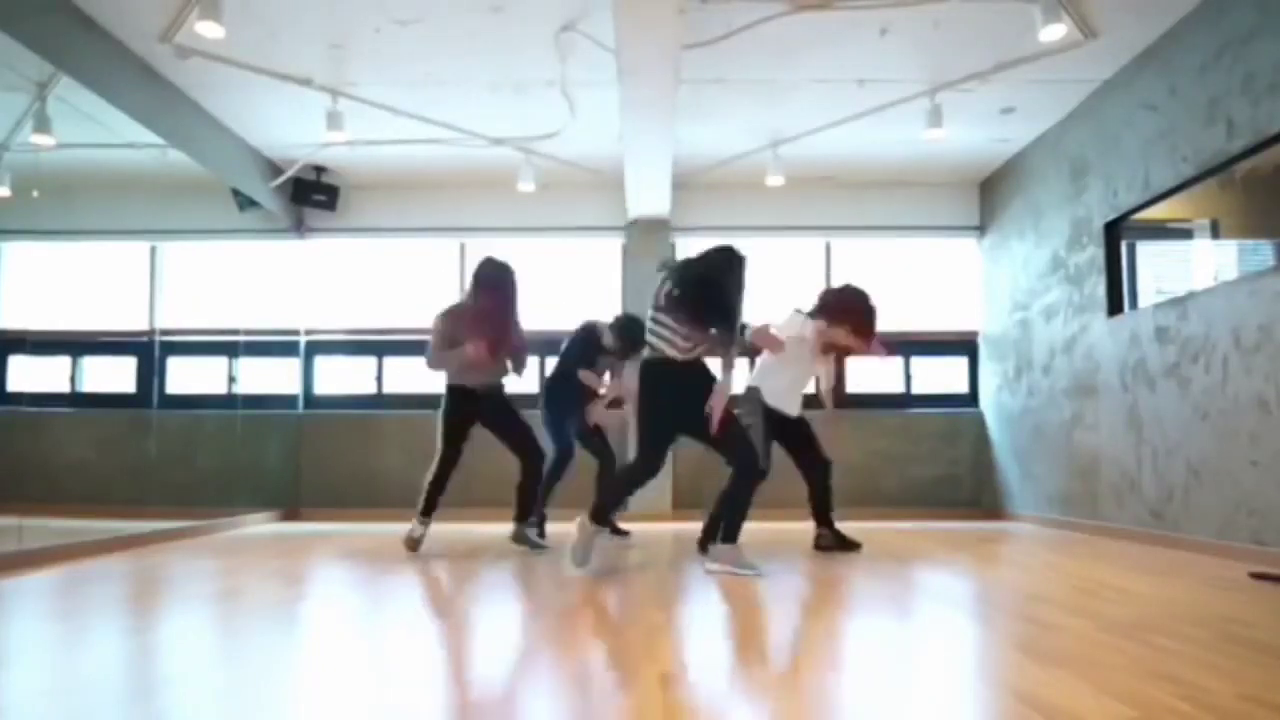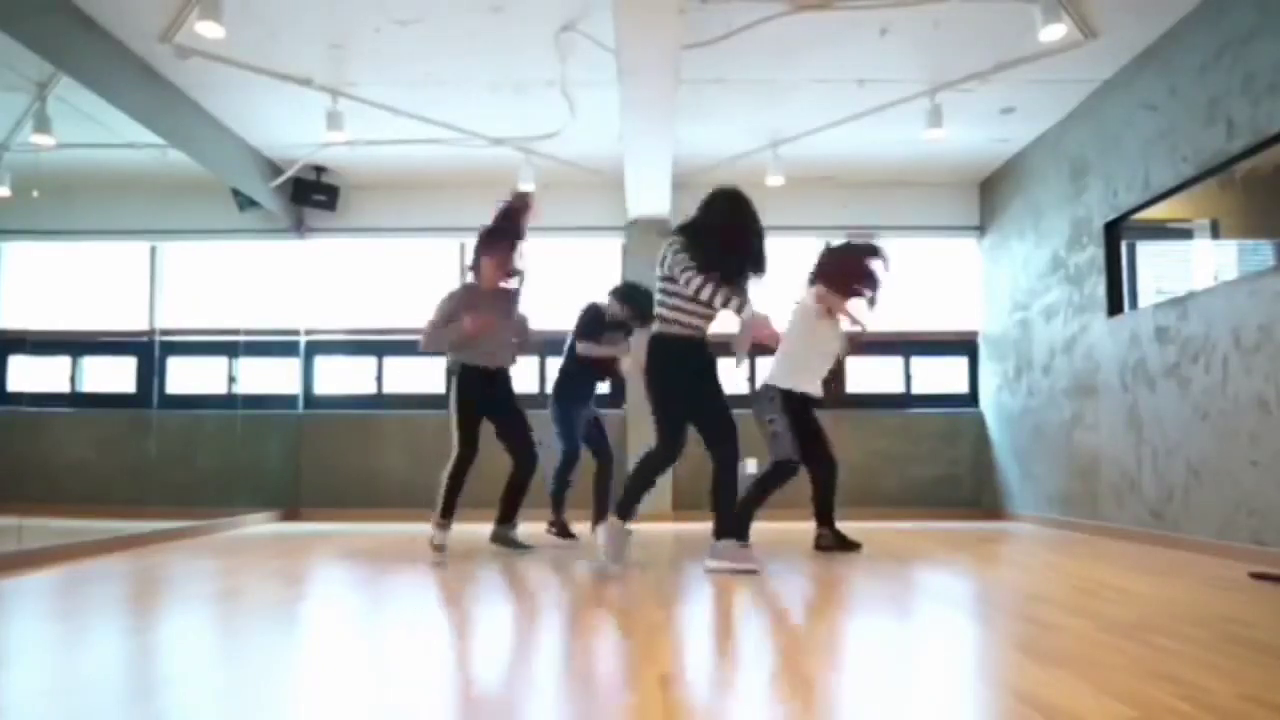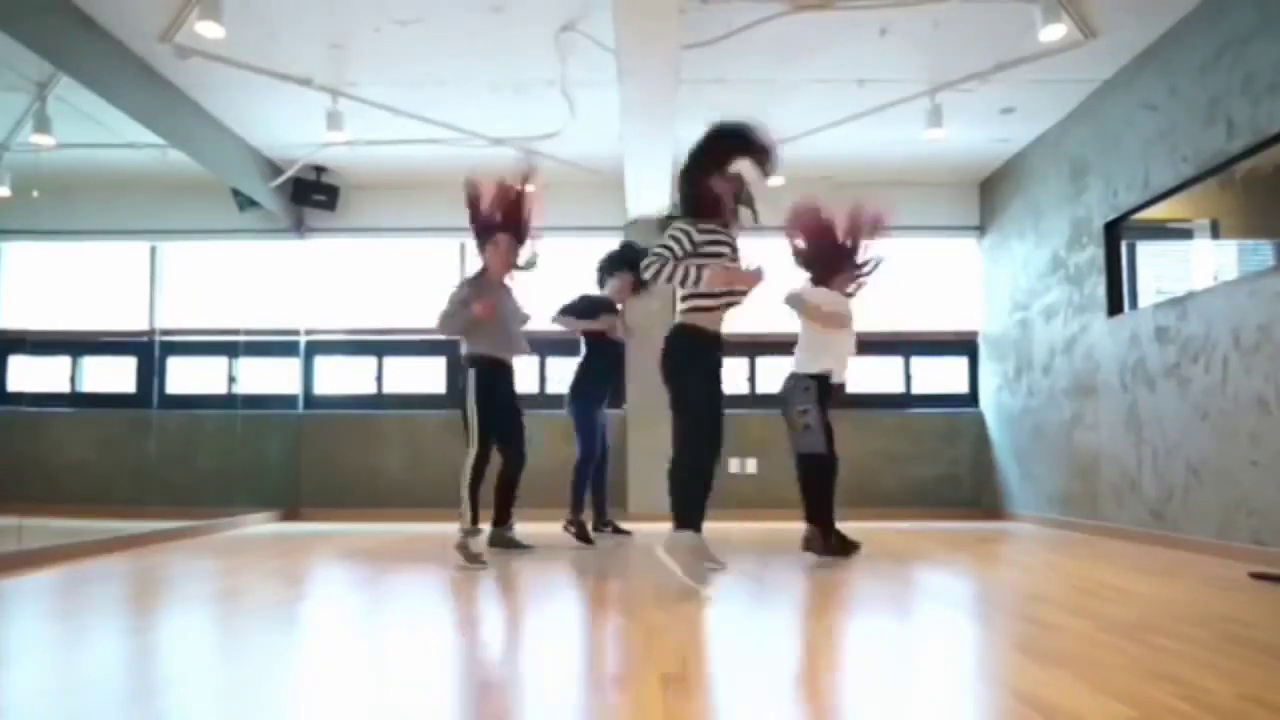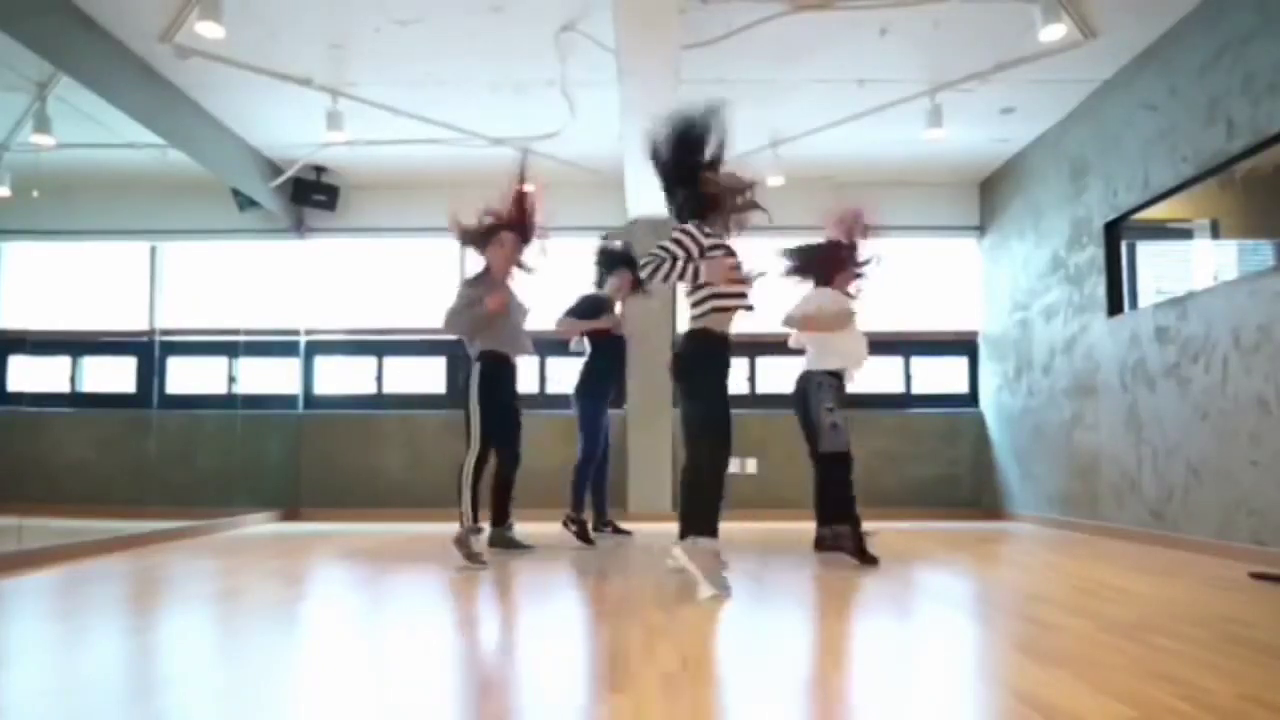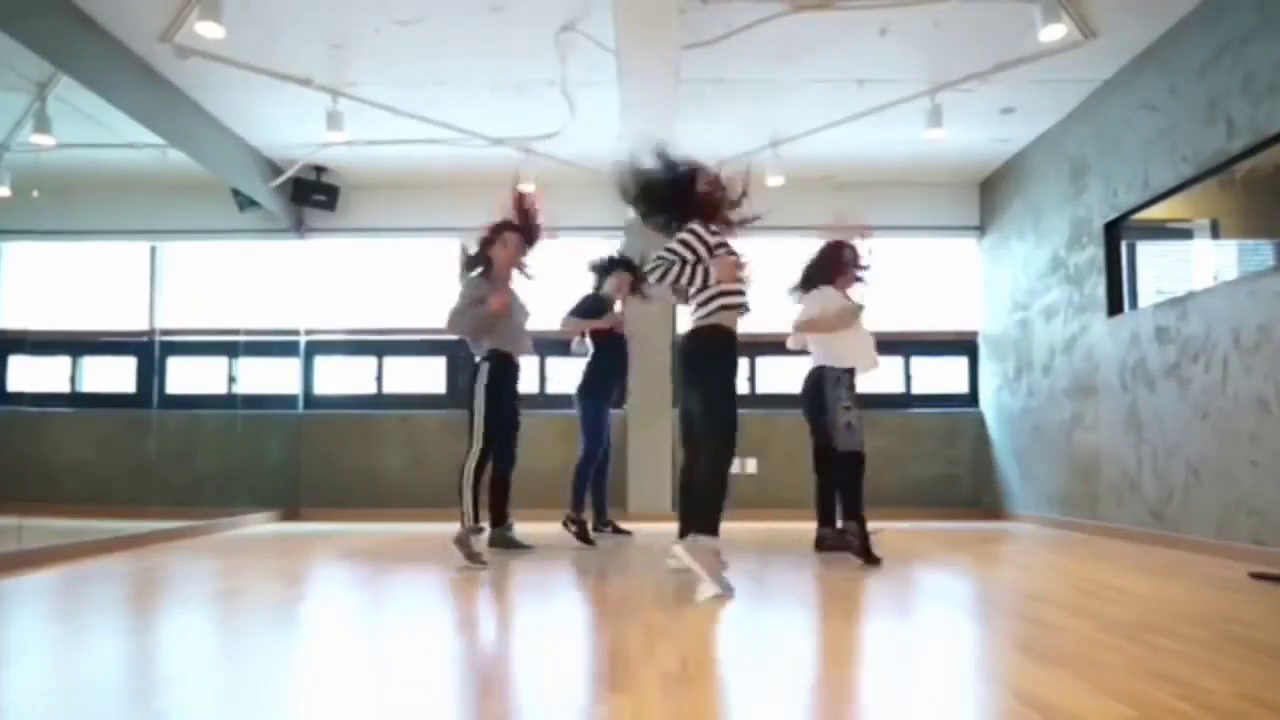
dt=0.1s
person 1, frame 1
left shoulder: (718, 301)
right shoulder: (673, 290)
left elbow: (727, 348)
right elbow: (696, 324)
left wrist: (723, 393)
right wrist: (749, 335)
left hip: (696, 381)
right hip: (661, 379)
left knee: (749, 460)
right knee: (648, 463)
left ankle: (724, 548)
right ankle: (593, 526)
person 1, frame 2
left shoulder: (725, 257)
right shoulder: (679, 249)
left elbow: (734, 290)
right elbow: (693, 283)
left wrist: (751, 321)
right wrist: (750, 314)
left hip: (698, 356)
right hip: (668, 353)
left knee: (725, 448)
right knee: (671, 444)
left ankle: (725, 544)
right ankle: (618, 522)
person 1, frame 3
left shoulder: (722, 230)
right shoulder: (687, 228)
right elbow: (652, 268)
left wrist: (744, 278)
right wrist: (707, 276)
left hip: (703, 346)
right hip: (688, 346)
left knee: (703, 444)
right knee: (693, 442)
left ankle: (690, 539)
right ankle: (682, 538)
person 1, frame 4
left shoulder: (717, 230)
right shoulder: (694, 228)
right elbow: (647, 268)
right wrist: (704, 273)
left hip: (709, 350)
right hip: (702, 350)
left knee: (704, 448)
right knee: (713, 446)
left ankle: (693, 541)
right ankle: (699, 542)
person 1, frame 5
left shoulder: (713, 235)
right shoulder: (697, 230)
right elbow: (656, 269)
right wrist: (714, 271)
left hip: (704, 349)
right hip: (710, 347)
left knee: (699, 451)
right knee: (719, 445)
left ankle: (689, 541)
right ankle: (701, 542)
person 2, frame 1
left shoulder: (508, 323)
right shoulder: (453, 317)
left elbow: (519, 363)
right elbow: (435, 358)
right wrist: (465, 354)
left hip: (494, 396)
right hip: (460, 395)
left knee: (534, 455)
right knee: (446, 459)
left ankle: (522, 526)
right ankle: (420, 523)
person 2, frame 2
left shoulder: (508, 299)
right shoulder: (459, 298)
right elbow: (429, 340)
right wrist: (461, 329)
left hip: (499, 383)
right hip: (467, 380)
left knee: (526, 455)
right knee: (464, 452)
left ankle: (504, 526)
right ankle: (442, 526)
person 2, frame 3
left shoulder: (506, 290)
right shoulder: (472, 286)
right elbow: (445, 323)
right wrist: (474, 312)
left hip: (502, 375)
right hip: (480, 373)
left knee: (515, 455)
right knee: (479, 450)
left ankle: (501, 529)
right ankle: (467, 533)
person 2, frame 4
left shoulder: (505, 288)
right shoulder: (476, 285)
right elbow: (452, 324)
right wrist: (484, 308)
left hip: (506, 373)
right hip: (485, 370)
left knee: (509, 455)
right knee: (479, 448)
left ankle: (500, 528)
right ankle: (467, 531)
person 2, frame 5
left shoulder: (505, 288)
right shoulder: (479, 283)
right elbow: (455, 323)
right wrist: (489, 308)
left hip: (506, 373)
right hip: (490, 370)
left knee: (505, 456)
right knee: (481, 449)
left ankle: (499, 529)
right ankle: (468, 531)
person 3, frame 1
left shoulder: (825, 344)
right shoulder: (800, 325)
left hip: (788, 409)
right hip: (759, 400)
left knee: (818, 465)
left ankle: (826, 532)
right ankle: (713, 533)
person 3, frame 2
left shoulder: (829, 317)
right shoulder: (812, 305)
right elbow: (822, 296)
right wrist: (846, 313)
left hip: (800, 399)
right hip: (777, 395)
left knee: (824, 464)
right knee: (787, 463)
left ankle: (827, 531)
right ankle: (736, 524)
person 3, frame 3
left shoulder: (835, 300)
right shoulder: (820, 295)
right elbow: (794, 298)
right wrist: (829, 319)
left hip: (819, 385)
right hip: (805, 386)
left knee: (824, 461)
right knee: (816, 458)
left ankle: (824, 530)
right ankle: (816, 531)
person 3, frame 4
left shoulder: (834, 300)
right shoulder: (822, 296)
right elbow: (791, 319)
right wrist: (830, 325)
left hip: (825, 383)
right hip: (821, 384)
left knee: (829, 461)
right knee: (837, 456)
left ankle: (828, 531)
right ankle: (846, 533)
person 3, frame 5
left shoulder: (835, 298)
right shoulder: (824, 294)
left elbow: (795, 341)
right elbow: (801, 325)
right wrist: (841, 320)
left hip: (825, 383)
right hip: (832, 380)
left knee: (829, 462)
right knee: (850, 454)
left ankle: (827, 531)
right ankle: (853, 529)
person 4, frame 1
left shoulder: (616, 347)
right shoulder: (587, 335)
left elbow: (617, 379)
right elbow: (582, 371)
left wrist: (602, 404)
right wrist: (607, 392)
left hip: (581, 404)
right hip: (557, 401)
left knee: (608, 458)
right knee: (565, 453)
right ankle: (538, 514)
person 4, frame 2
left shoulder: (619, 324)
right shoulder: (594, 314)
right elbow: (581, 347)
right wrist: (617, 351)
left hip: (584, 398)
right hip: (568, 395)
left knee: (605, 456)
right knee: (571, 451)
left ankle: (601, 518)
right ankle: (556, 518)
person 4, frame 3
left shoulder: (613, 310)
right shoulder: (591, 303)
right elbow: (559, 318)
right wrist: (596, 324)
left hip: (596, 394)
right hip: (587, 391)
left knee: (600, 455)
right knee: (589, 453)
left ankle: (602, 519)
right ankle: (575, 518)
person 4, frame 4
left shoulder: (609, 308)
right shoulder: (593, 302)
right elbow: (563, 324)
right wrist: (600, 324)
left hip: (601, 392)
right hip: (592, 390)
left knee: (601, 455)
right knee: (591, 452)
left ankle: (601, 520)
right ankle: (575, 516)
person 4, frame 5
left shoulder: (610, 308)
right shoulder: (594, 301)
right elbow: (567, 323)
right wrist: (603, 323)
left hip: (602, 391)
right hip: (596, 389)
left knee: (601, 455)
right knee: (592, 452)
left ankle: (602, 520)
right ankle: (574, 517)
